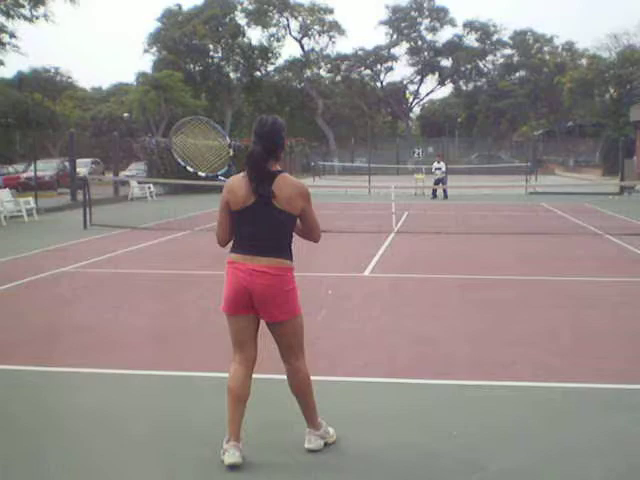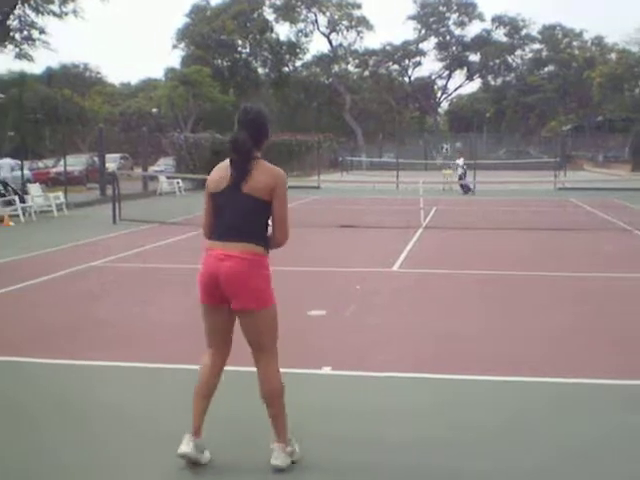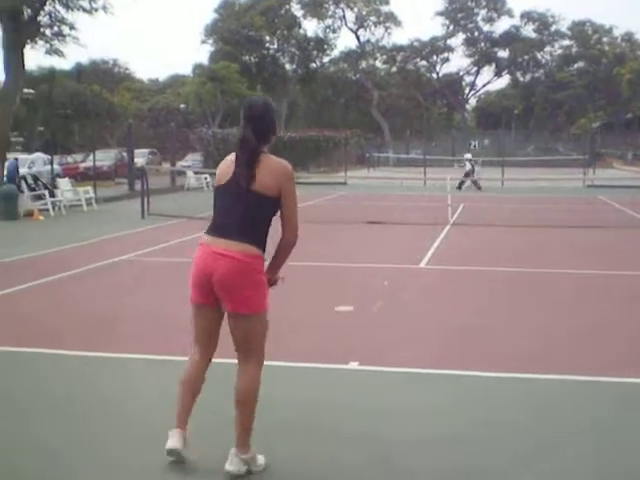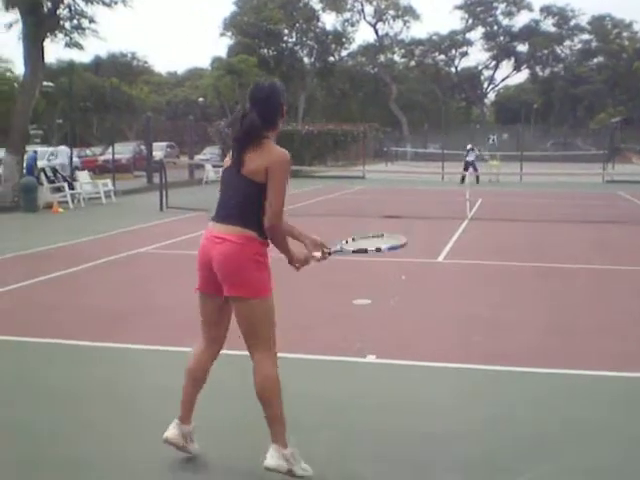
dt=0.5s
person 1, frame 1
left shoulder: (233, 185)
right shoulder: (296, 189)
left elbow: (222, 239)
right elbow: (314, 234)
left hip: (239, 276)
right hip: (275, 279)
left knee: (241, 361)
right knee: (294, 360)
left ankle: (233, 444)
right ankle: (314, 428)
person 1, frame 2
left shoulder: (217, 172)
right shoulder: (273, 175)
left elbow: (207, 229)
right elbow: (280, 236)
left hip: (213, 263)
right hip: (248, 268)
left knee: (215, 354)
right knee: (267, 359)
left ankle: (192, 439)
right ankle: (282, 445)
person 1, frame 3
left shoulder: (227, 162)
right shoulder: (281, 170)
left elbow: (230, 214)
right elbow: (290, 235)
right wrist: (272, 270)
left hip: (206, 258)
right hip: (242, 267)
left knee: (201, 352)
right knee: (250, 362)
left ankle: (178, 431)
right ankle: (241, 454)
person 1, frame 4
left shoulder: (238, 148)
right shoulder: (277, 156)
right elbow: (271, 222)
left wrist: (304, 238)
right wrist: (292, 253)
left hip: (212, 244)
right hip: (242, 253)
left knee: (209, 343)
right knee: (263, 354)
left ankle: (182, 426)
